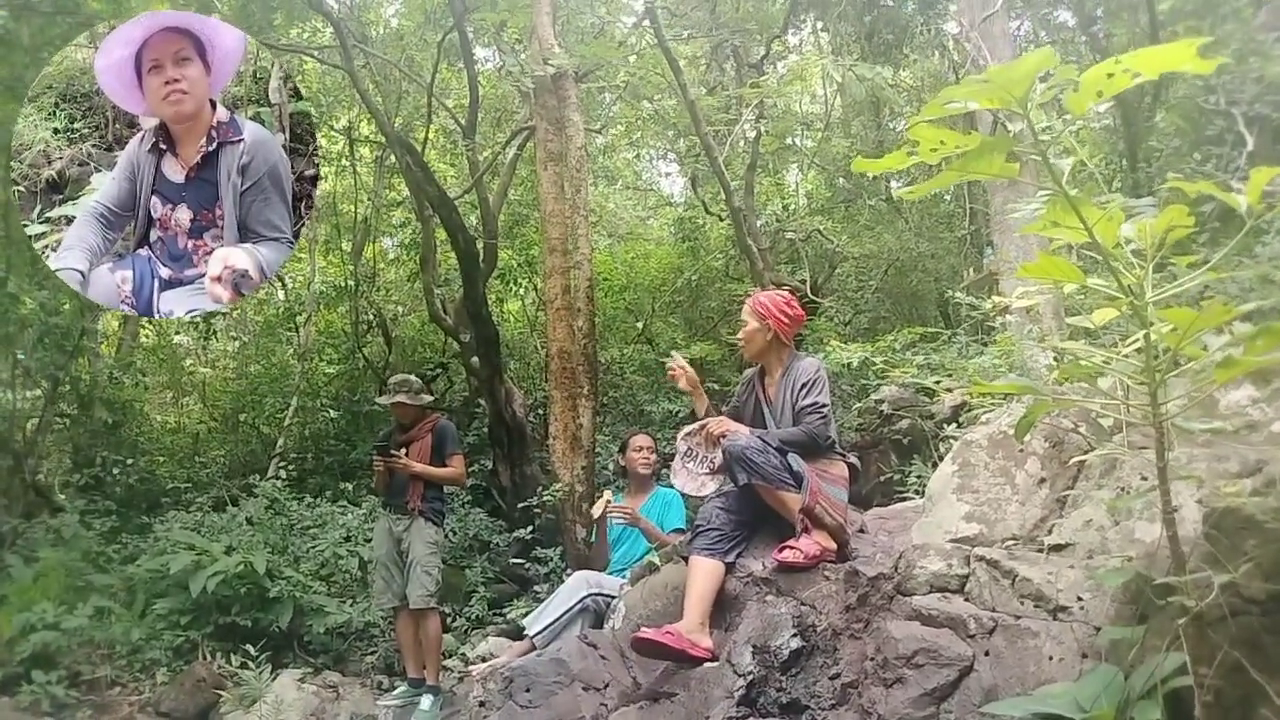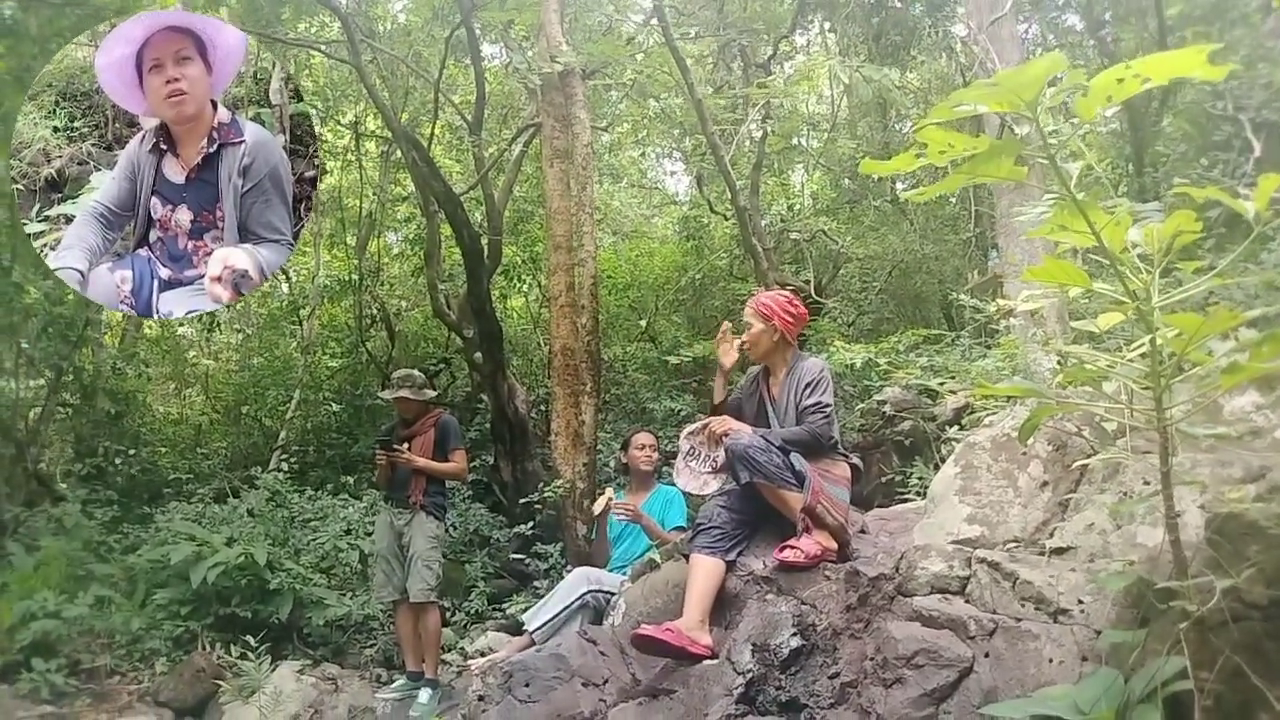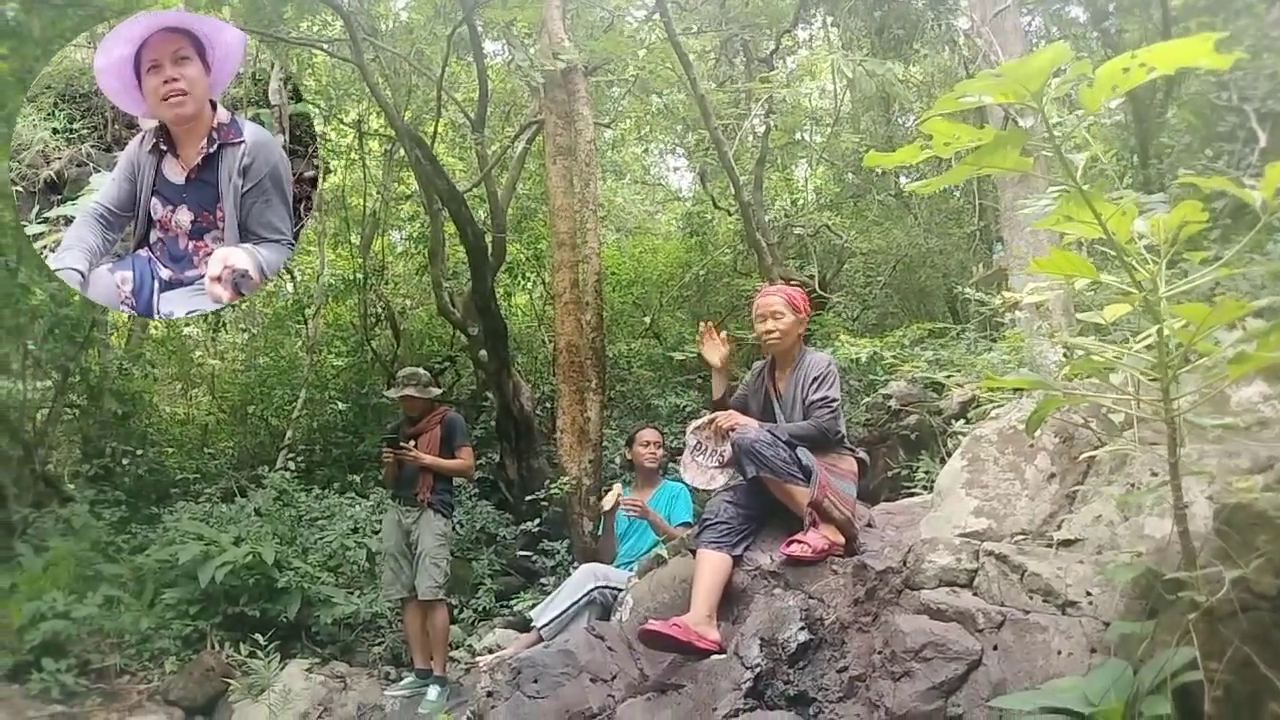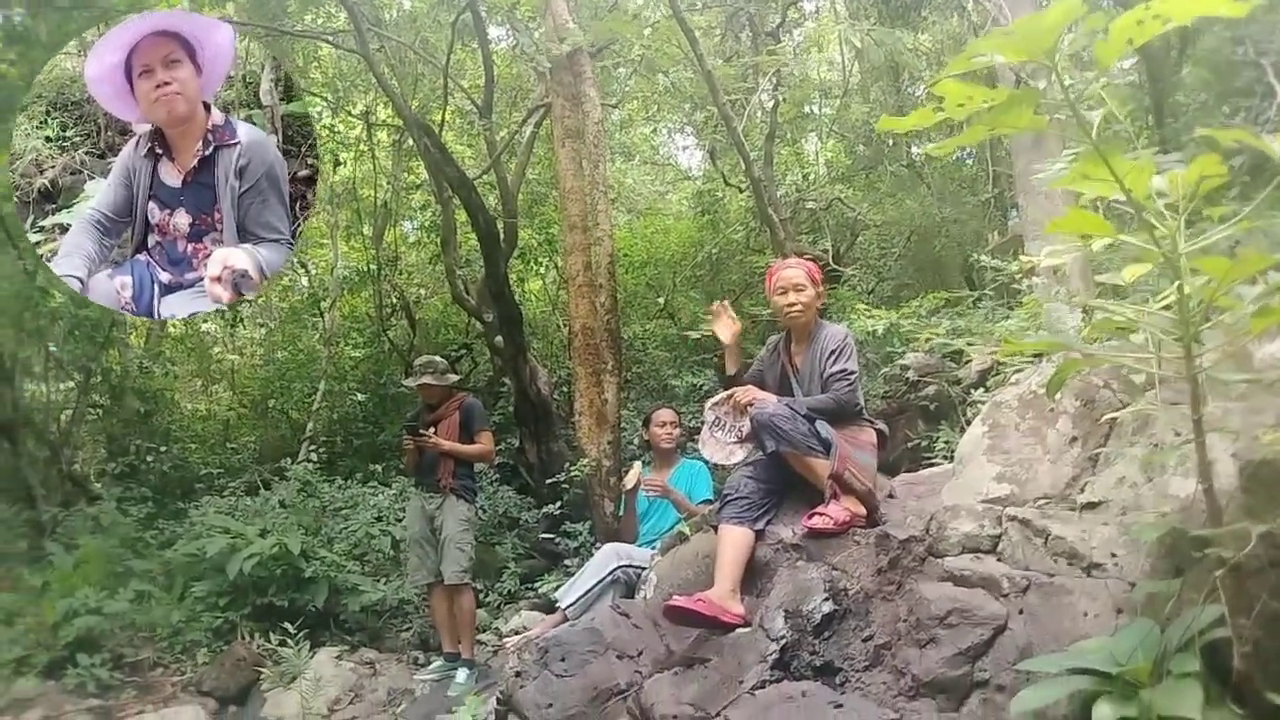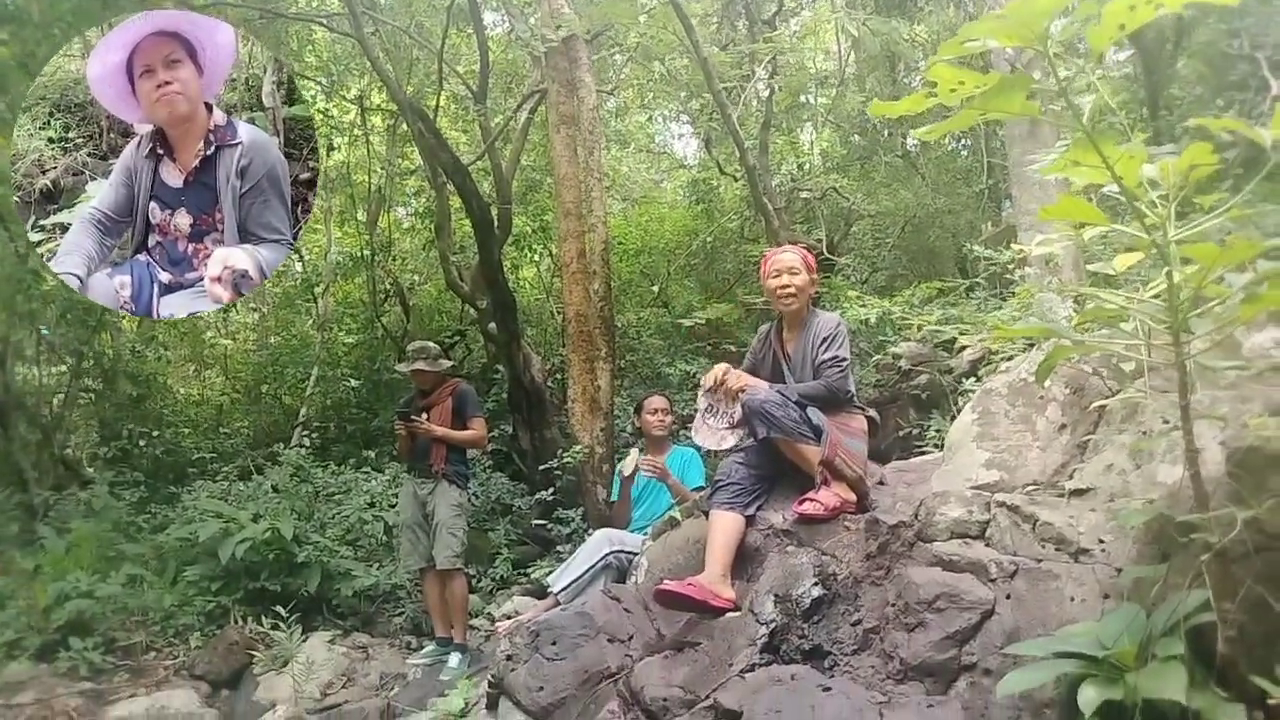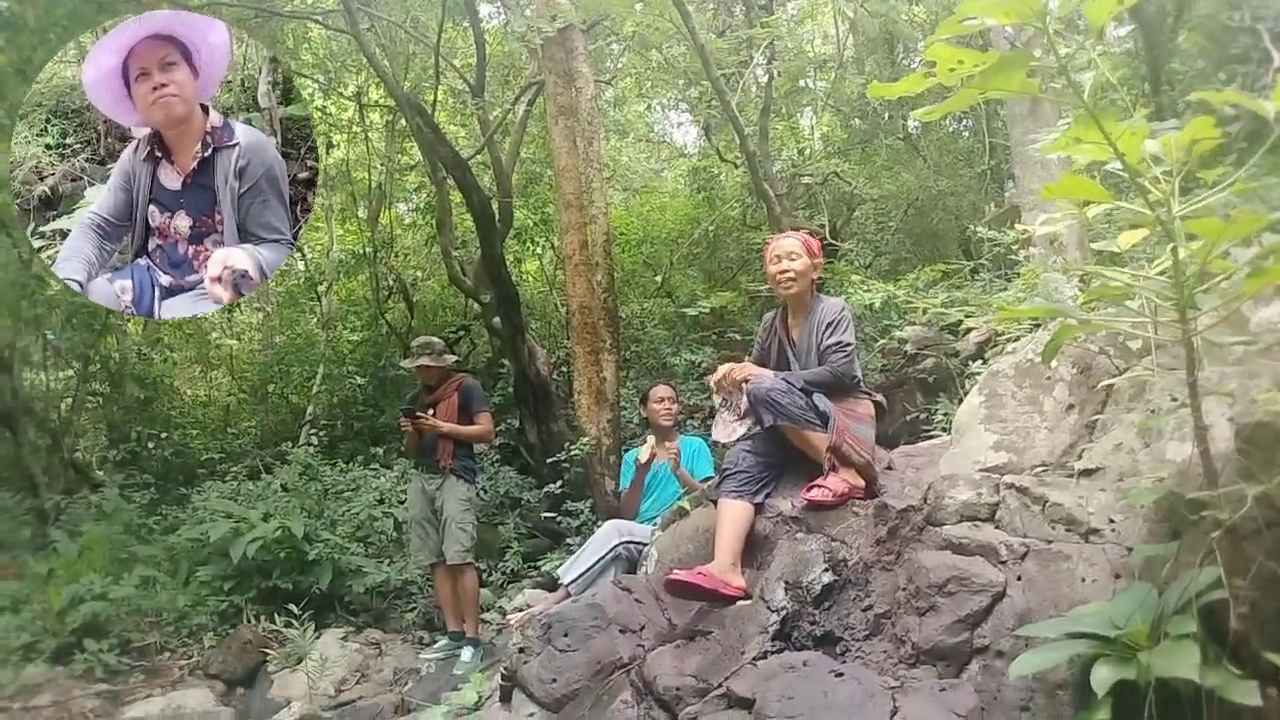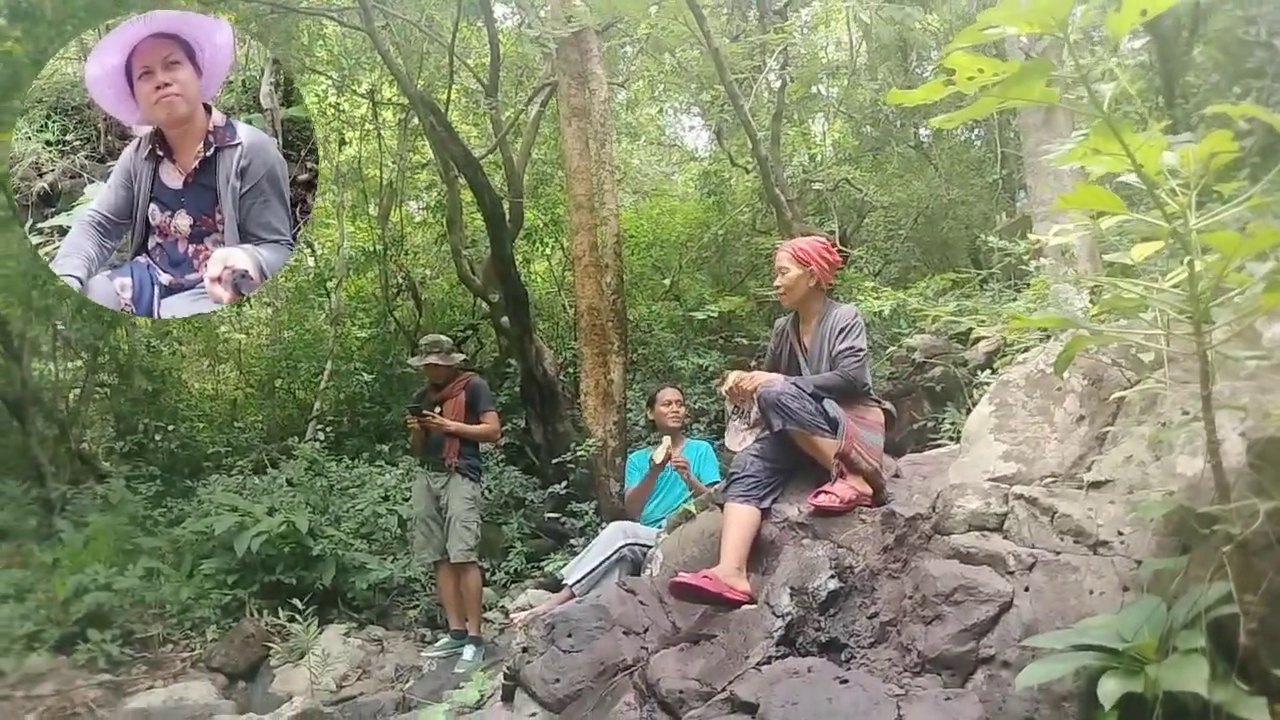
dt=0.3s
person 1, frame 1
left shoulder: (808, 370)
right shoulder: (751, 380)
left elbow: (815, 433)
right elbow: (722, 429)
left wrist: (747, 433)
right wrist: (696, 393)
left hip: (816, 479)
right hip: (767, 487)
left knee: (741, 447)
right knee: (714, 516)
left ankle: (816, 533)
right ankle: (693, 630)
person 1, frame 2
left shoulder: (813, 370)
right shoulder: (755, 378)
left elbow: (819, 433)
right elbow: (723, 422)
left wrist: (751, 433)
right wrist: (722, 374)
left hip: (819, 478)
right hip: (768, 487)
left knee: (743, 445)
right knee: (716, 515)
left ankle: (818, 532)
right ankle: (693, 626)
person 1, frame 3
left shoulder: (819, 365)
right shoulder: (759, 373)
left elbow: (825, 428)
right elbow: (726, 418)
left wrist: (757, 427)
right wrist: (718, 371)
left hip: (824, 472)
right hip: (774, 480)
left knee: (749, 439)
right knee: (721, 510)
left ankle: (825, 527)
right ankle: (701, 622)
person 1, frame 4
left shoulder: (836, 337)
right shoulder: (774, 348)
left elbow: (844, 401)
right elbow: (740, 394)
left wrist: (775, 402)
right wrist: (731, 348)
left hip: (843, 444)
right hip: (793, 453)
left knee: (768, 415)
right knee: (742, 484)
left ankle: (846, 498)
right ankle: (725, 596)
person 1, frame 5
left shoulder: (829, 325)
right shoulder: (766, 335)
left elbow: (836, 387)
right elbow: (746, 383)
left wrist: (766, 388)
right wrist: (726, 376)
left hip: (835, 431)
right hip: (787, 440)
left knee: (760, 401)
right knee: (733, 471)
left ankle: (838, 485)
right ankle: (716, 581)
person 1, frame 6
left shoulder: (833, 311)
right shoulder: (771, 324)
left elbow: (841, 373)
right elbow: (755, 373)
left wrist: (770, 377)
right wrist: (734, 374)
left hip: (842, 417)
right hip: (792, 428)
left knee: (766, 389)
right knee: (741, 459)
left ankle: (845, 471)
right ankle: (726, 569)
person 1, frame 7
left shoulder: (845, 317)
right shoulder: (783, 329)
left elbow: (850, 378)
right elbow: (769, 380)
left wrist: (779, 382)
right wrist: (745, 382)
left hip: (851, 425)
right hip: (802, 434)
left knee: (776, 394)
right knee: (749, 463)
left ankle: (852, 478)
right ankle: (731, 573)
person 2, frame 1
left shoulder: (441, 429)
right shoulder: (388, 437)
left elbow: (459, 475)
left wrist: (414, 467)
right wrist: (380, 473)
left hip: (423, 519)
right hip: (388, 519)
left knee: (423, 602)
right knee: (399, 603)
left ankle: (432, 688)
right ankle: (413, 681)
person 2, frame 2
left shoulder: (444, 424)
right shoulder: (390, 431)
left elbow: (461, 470)
left wrist: (417, 462)
right wrist: (382, 467)
left hip: (425, 514)
right hip: (390, 513)
left knee: (423, 596)
right knee: (399, 597)
left ankle: (431, 681)
right ankle: (412, 675)
person 2, frame 3
left shoulder: (450, 421)
right shoulder: (397, 429)
left elbow: (468, 467)
left wrist: (424, 459)
right wrist: (390, 465)
left hip: (431, 511)
right hip: (397, 511)
left knee: (431, 593)
right knee: (406, 594)
left ankle: (440, 679)
right ankle: (421, 672)
person 2, frame 4
left shoulder: (469, 407)
right shoulder: (416, 417)
left elbow: (488, 451)
left wrist: (444, 445)
right wrist: (411, 452)
left hip: (454, 497)
right hip: (421, 498)
left knee: (457, 578)
right knee: (432, 579)
left ankle: (467, 662)
right ankle: (449, 656)
person 2, frame 5
left shoulder: (461, 393)
right shoulder: (408, 404)
left elbow: (480, 438)
left wrist: (436, 431)
right wrist: (403, 438)
left hip: (446, 483)
right hip: (413, 484)
left knee: (450, 564)
right knee: (425, 565)
left ankle: (460, 646)
right ankle: (442, 640)
person 2, frame 6
left shoulder: (467, 388)
right shoulder: (414, 399)
left elbow: (487, 432)
left wrist: (443, 427)
right wrist: (410, 434)
left hip: (455, 477)
right hip: (422, 480)
left knee: (459, 558)
right knee: (435, 560)
left ankle: (472, 640)
right ankle: (454, 635)
person 2, frame 7
left shoulder: (474, 387)
right shoulder: (421, 397)
left elbow: (493, 431)
left wrist: (449, 425)
right wrist: (416, 432)
left hip: (460, 476)
right hip: (426, 477)
left knee: (464, 556)
right knee: (439, 558)
left ankle: (475, 639)
right ankle: (456, 633)
person 3, frame 1
left shoulder: (254, 146)
right shoulder: (142, 148)
left elbow: (277, 245)
right elbow: (100, 218)
left wrist: (248, 262)
right wrist: (64, 274)
left hip: (212, 288)
right hip: (147, 275)
person 3, frame 2
left shoulder: (255, 148)
right shoulder: (143, 148)
left elbow: (278, 247)
right elbow: (100, 218)
left wrist: (249, 262)
right wrist: (63, 274)
left hip: (212, 290)
right hip: (146, 275)
person 3, frame 3
left shoulder: (255, 148)
right shoulder: (143, 149)
left elbow: (278, 248)
right elbow: (100, 219)
left wrist: (248, 261)
right wrist: (64, 275)
left hip: (213, 290)
right hip: (147, 276)
person 3, frame 4
left shoulder: (250, 148)
right shoulder: (138, 153)
left elbow: (277, 247)
right elbow: (97, 224)
left wrist: (247, 263)
right wrist: (63, 280)
left hip: (211, 292)
right hip: (147, 280)
person 3, frame 5
left shoulder: (251, 149)
right shoulder: (140, 153)
left elbow: (278, 247)
right elbow: (97, 223)
left wrist: (247, 264)
right wrist: (63, 279)
left hip: (212, 292)
right hip: (147, 279)
person 3, frame 6
left shoulder: (249, 150)
right shoulder: (138, 157)
left elbow: (278, 248)
right elbow: (98, 228)
left wrist: (247, 262)
right wrist: (64, 284)
left hip: (213, 295)
right hip: (147, 283)
person 3, frame 7
left shoulder: (251, 150)
right shoulder: (139, 155)
left elbow: (278, 248)
right elbow: (98, 226)
left wrist: (248, 262)
right wrist: (64, 280)
left hip: (212, 293)
right hip: (146, 281)
person 4, frame 1
left shoulder: (669, 498)
right shoulder: (612, 504)
right elbow: (599, 565)
left wrist: (642, 523)
right wrist: (601, 526)
right hip: (608, 590)
left knee: (584, 580)
right knee: (584, 603)
left ankle: (518, 652)
person 4, frame 2
left shoulder: (670, 497)
right shoulder: (614, 501)
right elbow: (600, 562)
left wrist: (644, 520)
right wrist: (602, 523)
right hip: (608, 588)
left knee: (583, 577)
right knee: (583, 601)
left ankle: (518, 647)
person 4, frame 3
left shoulder: (676, 492)
right shoulder: (619, 498)
right elbow: (606, 559)
left wrist: (651, 516)
right wrist: (609, 519)
right hip: (614, 584)
left knee: (591, 573)
right knee: (590, 598)
left ankle: (526, 643)
person 4, frame 4
left shoulder: (696, 470)
right shoulder: (639, 478)
right elbow: (628, 538)
left wrist: (672, 495)
right wrist: (630, 499)
right hip: (637, 562)
left knee: (613, 552)
right knee: (614, 578)
left ankle: (552, 623)
person 4, frame 5
left shoulder: (687, 457)
right elbow: (619, 524)
left wrist: (669, 480)
right wrist: (626, 485)
right hip: (628, 549)
left knee: (606, 538)
right knee: (606, 561)
left ankle: (545, 608)
person 4, frame 6
left shoulder: (695, 447)
right shoulder: (632, 457)
right elbow: (627, 514)
left wrist: (679, 470)
right wrist: (640, 474)
right hip: (638, 541)
left knee: (614, 530)
right knee: (616, 553)
left ankle: (555, 601)
person 4, frame 7
left shoulder: (701, 450)
right shoulder: (638, 459)
right elbow: (632, 511)
left wrist: (689, 477)
right wrist: (652, 474)
right hip: (642, 542)
left knee: (620, 531)
right knee: (621, 554)
left ankle: (559, 600)
